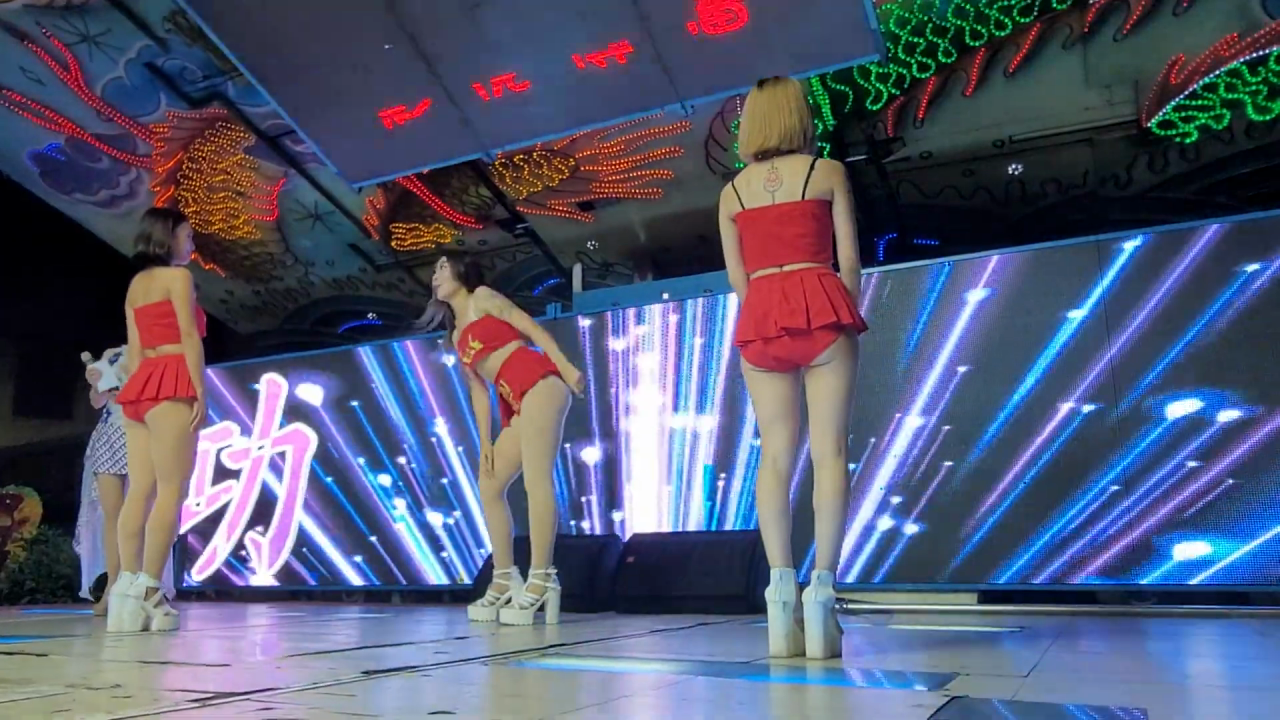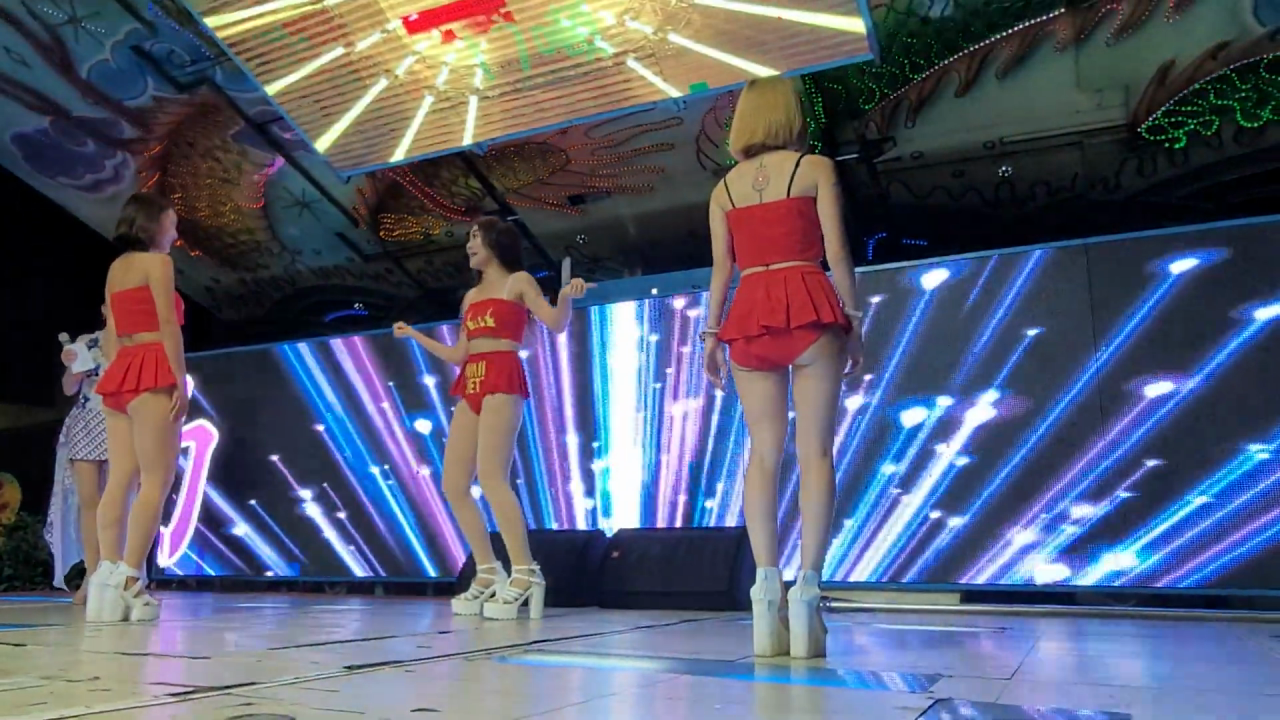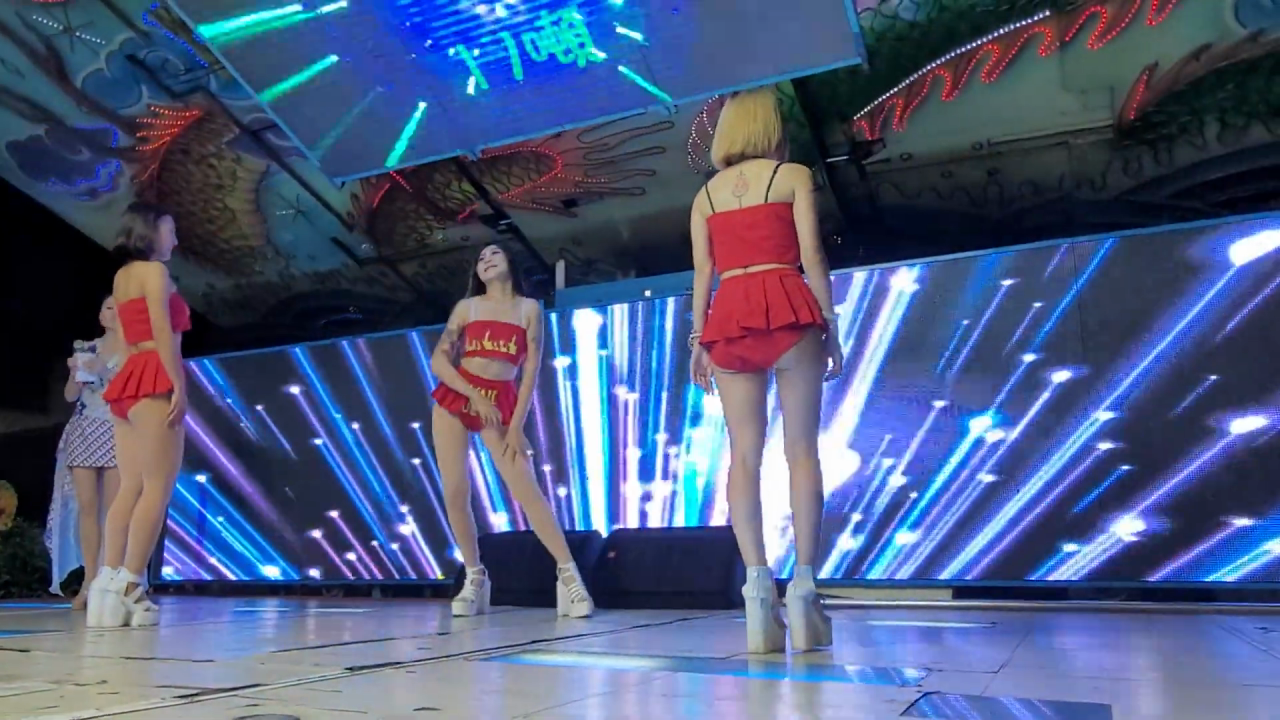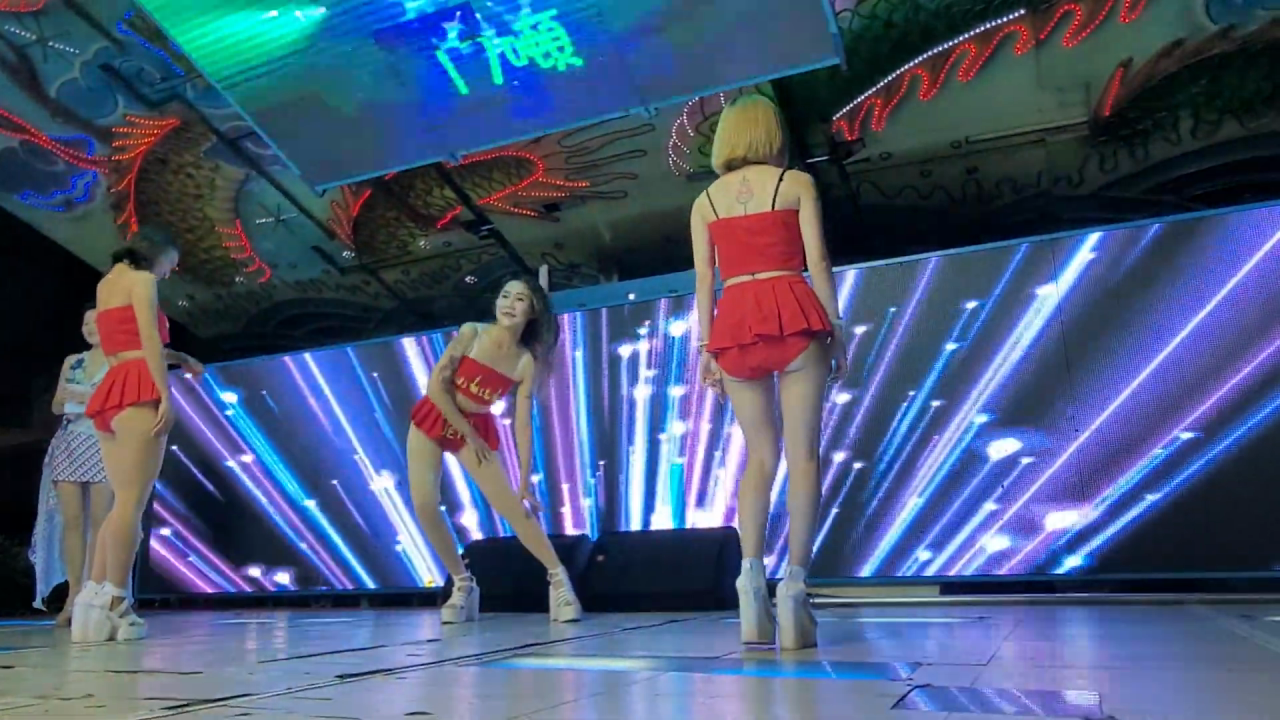
dt=1s
person 1, frame 1
left shoulder: (732, 191)
right shoulder: (827, 172)
left elbow: (736, 275)
right elbow: (849, 259)
right wrist: (848, 322)
left hip: (761, 319)
right hip: (820, 309)
left knee: (775, 455)
right knee: (830, 451)
left ankle: (782, 591)
right ankle: (822, 588)
person 1, frame 2
left shoulder: (724, 186)
right shoulder: (817, 168)
left elbow: (721, 267)
right elbow: (837, 252)
left wrist: (711, 334)
right wrist: (852, 319)
left hip: (749, 316)
right hip: (808, 310)
left knee: (763, 454)
right knee: (814, 452)
left ankle: (767, 592)
right ankle: (806, 589)
person 1, frame 3
left shoulder: (705, 194)
right shoulder: (794, 176)
left elbow: (702, 272)
right elbow: (811, 256)
left wrist: (698, 339)
right wrist: (829, 325)
left hip: (729, 319)
right hip: (786, 312)
left knee: (744, 455)
right knee: (801, 450)
left ankle: (758, 591)
right ankle: (802, 583)
person 1, frame 4
left shoulder: (705, 200)
right shoulder: (797, 183)
left elbow: (704, 279)
right elbow: (818, 261)
left wrist: (706, 345)
right wrist: (834, 328)
left hip: (735, 325)
right hip: (793, 316)
left knee: (760, 455)
right knee: (801, 453)
left ankle: (751, 573)
right ankle: (793, 587)
person 2, frame 1
left shoulder: (136, 284)
right shoulder: (177, 276)
left elbow: (134, 347)
right elbow: (189, 336)
left wrist: (139, 389)
right wrist: (200, 392)
left hip: (141, 388)
right hip: (171, 384)
left knee: (140, 491)
right knee: (171, 491)
left ankle: (128, 587)
right ankle: (147, 592)
person 2, frame 2
left shoulder: (116, 267)
right shoulder: (157, 261)
left elbow: (112, 332)
right elbow: (168, 325)
left wrist: (118, 373)
right wrist: (180, 380)
left hip: (119, 376)
right hip: (151, 373)
left knee: (120, 480)
right knee: (156, 481)
left ankle: (108, 578)
right ankle: (127, 581)
person 2, frame 3
left shoulder: (123, 275)
right shoulder: (154, 270)
right elbow: (162, 331)
right wrist: (179, 385)
left hip: (129, 382)
right hip: (154, 380)
left knee: (131, 487)
right knee: (158, 487)
left ankle: (109, 584)
right ankle: (128, 588)
person 2, frame 4
left shoulder: (108, 282)
right shoulder: (141, 279)
right elbow: (149, 341)
left wrist: (178, 357)
right wrist: (165, 394)
left hip: (111, 393)
right hip: (138, 392)
left knee: (123, 502)
right knee: (131, 501)
left ankle: (94, 599)
right ankle: (112, 603)
person 3, frame 1
left shoulder: (483, 298)
right shoulder: (457, 336)
left elbow: (533, 329)
right elbow: (480, 391)
left wrist: (564, 364)
right wrist: (485, 444)
left hip: (540, 385)
right hip: (521, 405)
left knee: (536, 479)
right knee: (489, 487)
left ankle: (541, 580)
right ankle: (505, 581)
person 3, frame 2
left shoulder: (519, 281)
right shoulder: (471, 296)
left elbow: (555, 324)
left wrist: (566, 297)
right wrist: (414, 335)
left hip: (502, 383)
right hip: (470, 390)
left knee: (491, 477)
right knee: (453, 486)
left ankle: (524, 574)
right ankle: (489, 574)
person 3, frame 3
left shoulder: (529, 308)
right shoulder: (466, 307)
left elbow: (531, 371)
right elbow: (438, 360)
left wrist: (517, 425)
right wrist: (473, 395)
left hip: (503, 405)
right hip: (455, 399)
left knee: (526, 489)
right knee: (455, 491)
left ankle: (568, 574)
right ankle: (475, 577)
person 3, frame 4
left shoulder: (527, 363)
right shoulder: (471, 333)
left elbow: (523, 424)
right elbow: (435, 386)
left wrist: (526, 477)
right wrist: (467, 432)
left hip: (475, 429)
right hip: (432, 420)
left knee: (511, 504)
right knee: (424, 504)
left ankle: (558, 579)
right ankle: (462, 585)
person 4, frame 1
right shoulder: (110, 356)
right elbow: (97, 402)
right wrist: (96, 384)
right hip: (108, 438)
right knee: (110, 512)
right ankle: (112, 585)
person 4, frame 2
right shoulder: (84, 342)
right elbow: (69, 388)
right wrist: (70, 366)
right hip: (85, 427)
right knee: (87, 500)
right ankle: (91, 574)
person 4, frame 3
right shoulder: (84, 349)
right elbow: (70, 395)
left wrist: (105, 372)
right wrist: (76, 372)
left hip: (117, 431)
right hip: (84, 432)
right knee: (86, 506)
right ankle: (89, 580)
person 4, frame 4
right shoulder: (72, 362)
right elbow: (56, 407)
left wrist: (93, 398)
right wrist: (64, 397)
left hip: (104, 445)
right hip: (69, 445)
left knee: (99, 521)
right knee: (71, 520)
right ankle: (73, 596)
